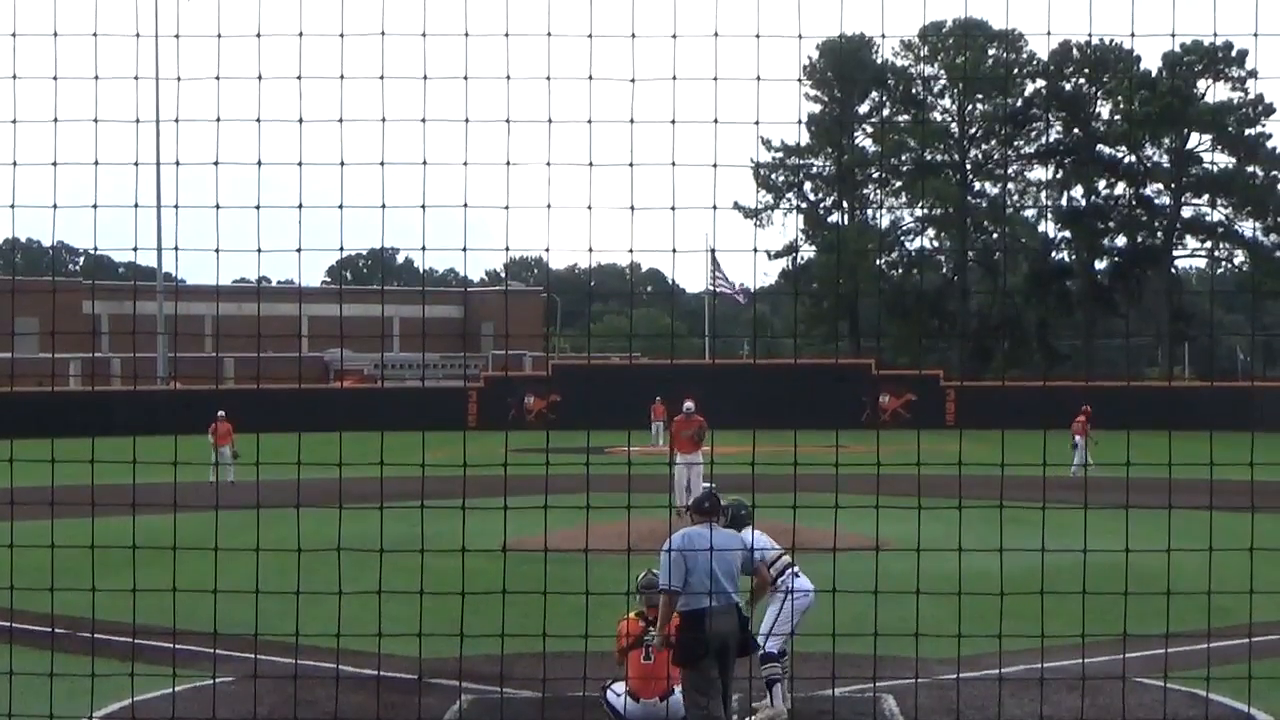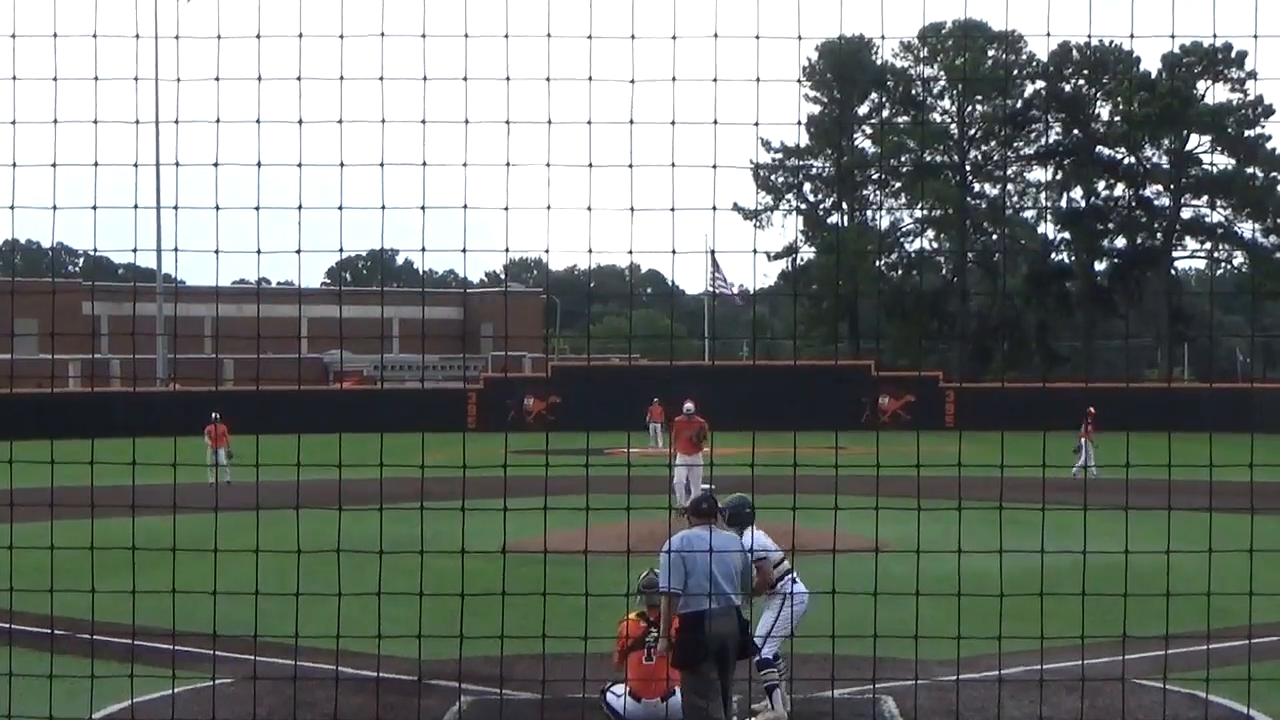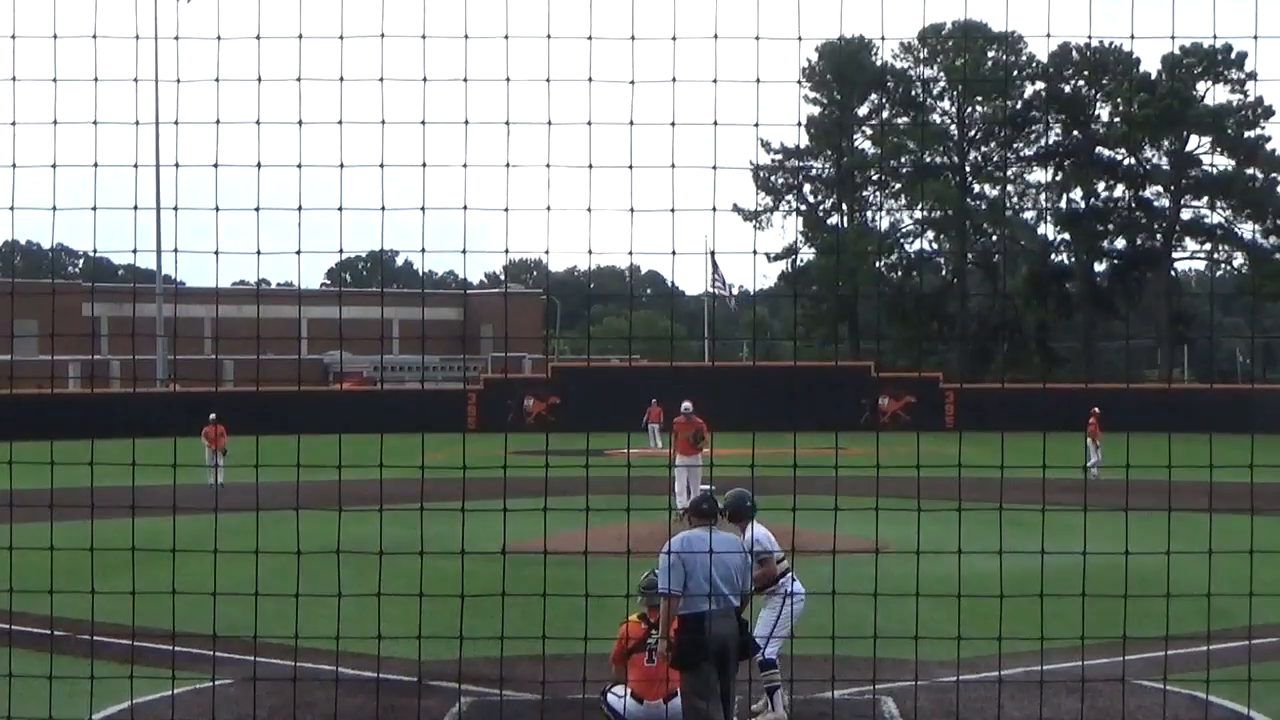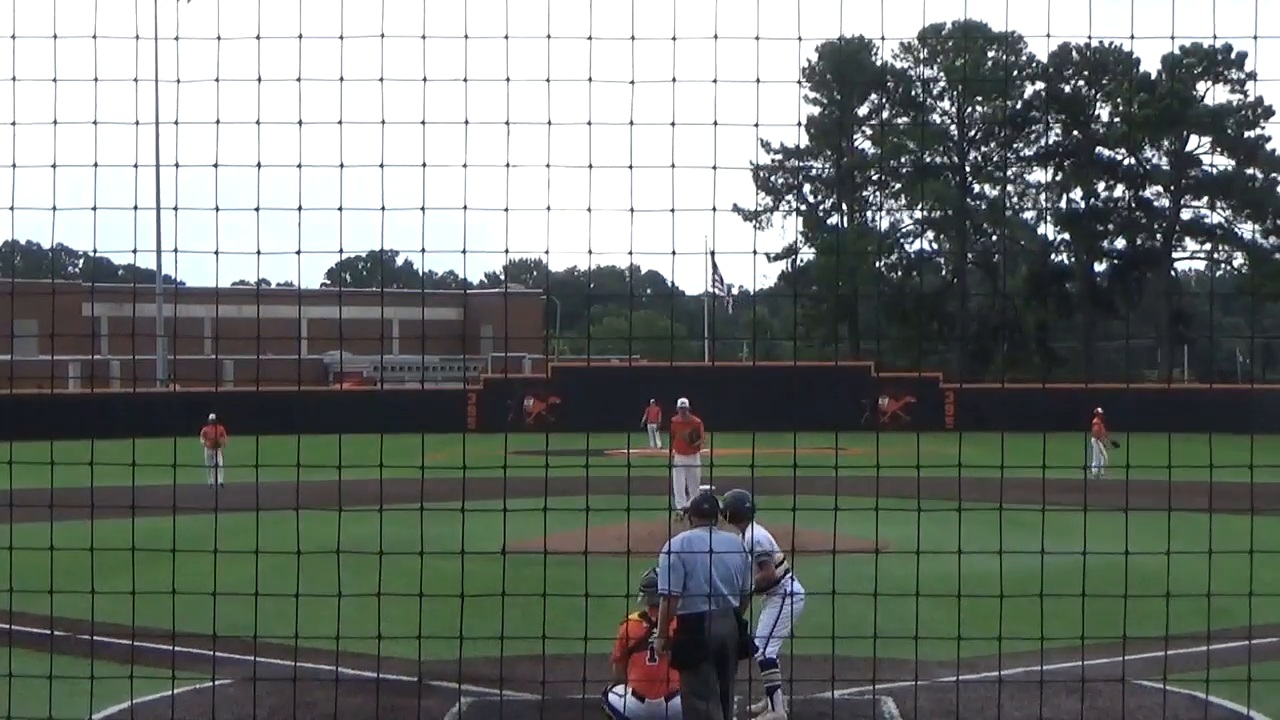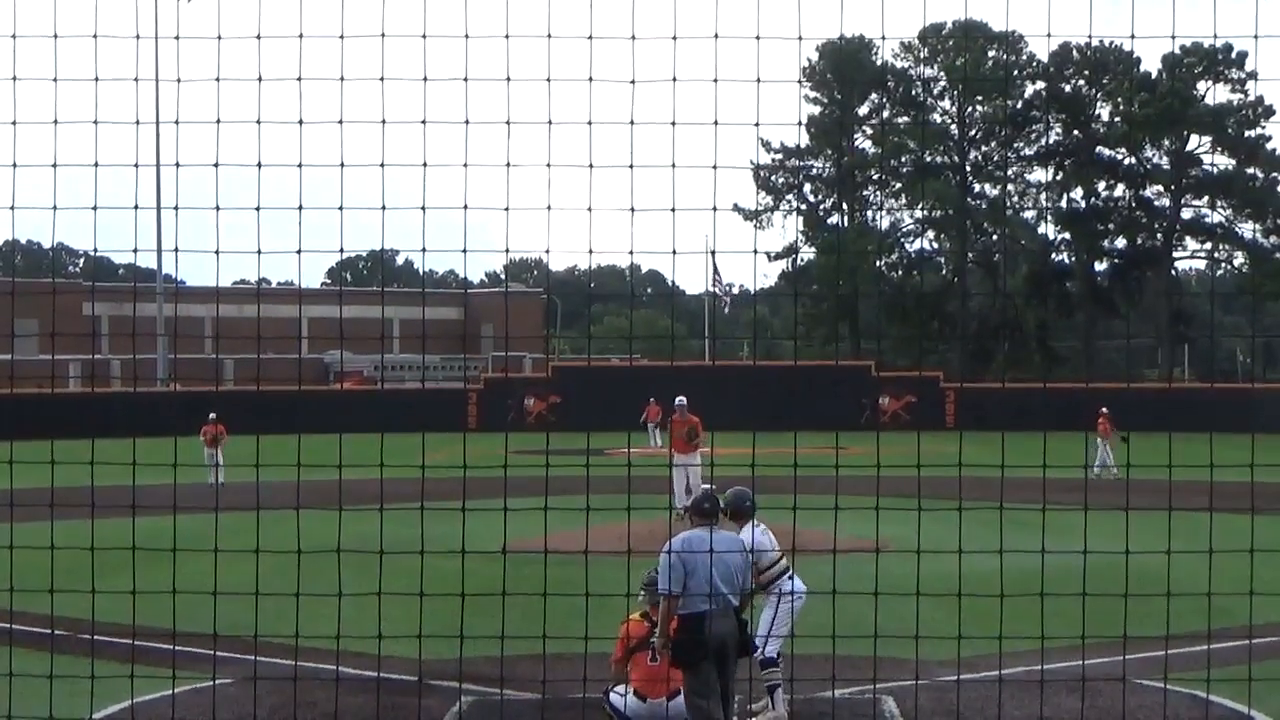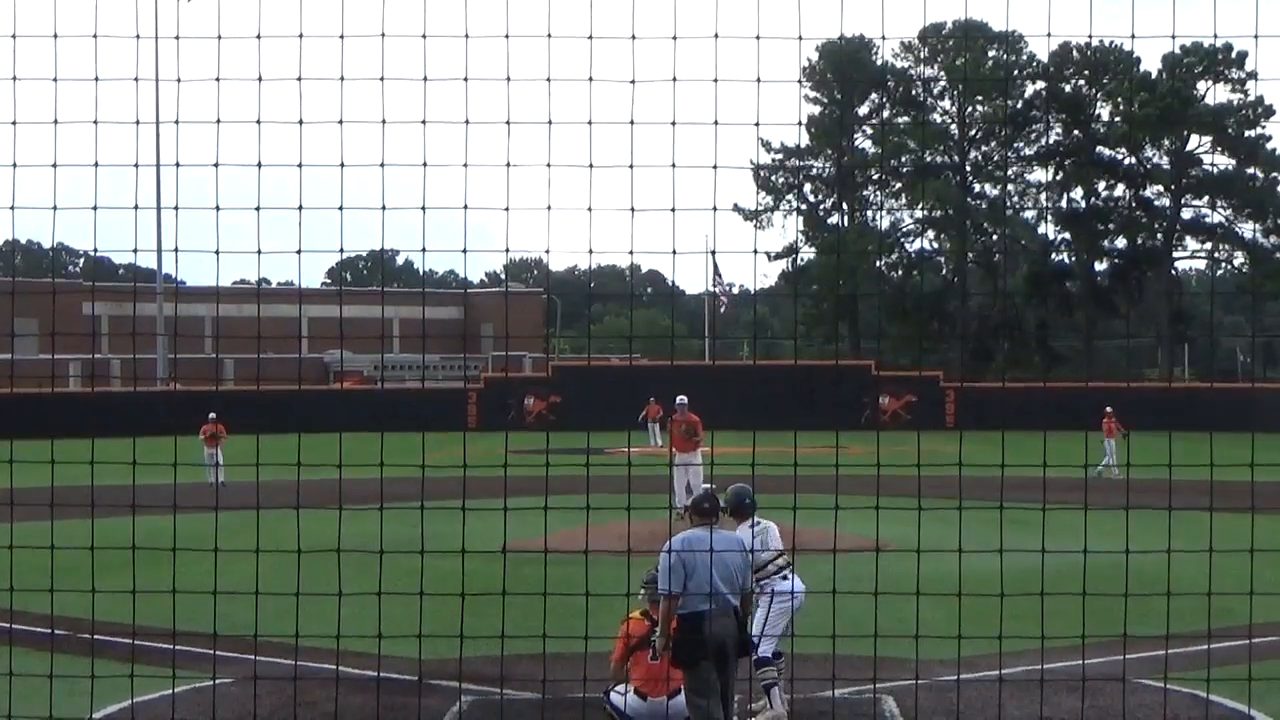
dt=0.2s
person 1, frame 1
left shoulder: (744, 540)
right shoulder: (754, 535)
left hip: (790, 591)
right hip: (801, 587)
left knee: (765, 646)
right knee: (775, 642)
right ankle: (780, 696)
person 1, frame 2
left shoulder: (749, 541)
right shoulder: (754, 536)
left elbow: (766, 579)
left hip: (786, 597)
right hip: (794, 594)
left knee: (761, 651)
right knee: (768, 646)
right ankle: (780, 699)
person 1, frame 3
left shoulder: (755, 535)
right shoulder: (750, 533)
left elbow: (770, 571)
left hip: (783, 596)
right hip: (777, 595)
left knee: (764, 651)
right knee: (761, 646)
right ankle: (775, 697)
person 1, frame 4
left shoulder: (753, 536)
right shoulder: (751, 533)
left elbow: (769, 574)
left hip: (783, 595)
right hip: (779, 594)
left knee: (764, 651)
right knee: (766, 647)
right ankle: (776, 699)
person 1, frame 5
left shoulder: (744, 539)
right shoulder: (760, 529)
left elbow: (757, 580)
left hip: (781, 594)
right hip: (794, 589)
left knee: (763, 651)
right knee: (770, 645)
right ankle: (776, 698)
person 1, frame 6
left shoulder: (738, 538)
right shoulder: (769, 525)
right elbow: (782, 557)
left hip: (775, 593)
right hip: (794, 587)
left knee: (759, 650)
right knee: (772, 644)
right ankle: (776, 698)
person 2, frame 1
left shoulder: (679, 540)
right shoulder: (737, 539)
left elbow: (671, 592)
right elbow: (763, 578)
left wrist: (661, 630)
right wrist: (749, 603)
left hip: (697, 624)
right hip: (732, 621)
left knee: (704, 696)
right knee: (722, 692)
person 2, frame 2
left shoulder: (678, 543)
right shoulder: (735, 542)
left elbow: (671, 595)
right elbow: (750, 586)
left wrist: (664, 635)
left hip: (696, 626)
right hip: (731, 623)
left knee: (702, 697)
right knee: (722, 693)
person 2, frame 3
left shoulder: (678, 544)
right shoulder: (736, 543)
left elbow: (670, 596)
right elbow: (745, 594)
left wrist: (664, 636)
left hip: (696, 628)
right hip: (731, 625)
left knee: (701, 698)
right knee: (724, 694)
person 2, frame 4
left shoulder: (678, 544)
right shoulder: (736, 543)
left elbow: (669, 597)
right elbow: (745, 594)
left wrist: (662, 635)
left hip: (695, 628)
right hip: (730, 626)
left knee: (701, 698)
right knee: (724, 695)
person 2, frame 5
left shoulder: (678, 544)
right shoulder: (737, 543)
left elbow: (670, 597)
right elbow: (746, 592)
left wrist: (662, 634)
left hip: (695, 627)
right hip: (730, 625)
left knee: (703, 697)
right knee: (724, 692)
person 2, frame 6
left shoulder: (678, 544)
right shoulder: (737, 542)
left elbow: (670, 597)
right elbow: (747, 592)
left wrist: (663, 635)
right wrist: (740, 624)
left hip: (695, 626)
right hip: (730, 624)
left knee: (702, 696)
right knee: (724, 693)
